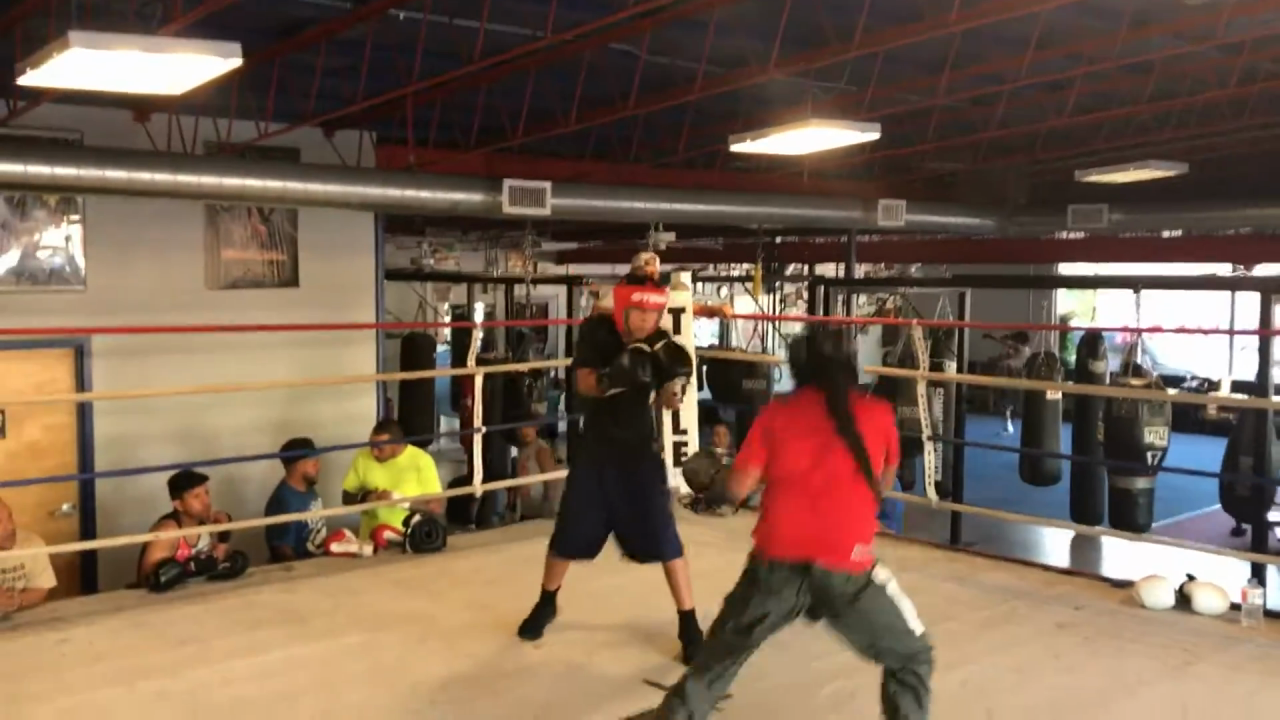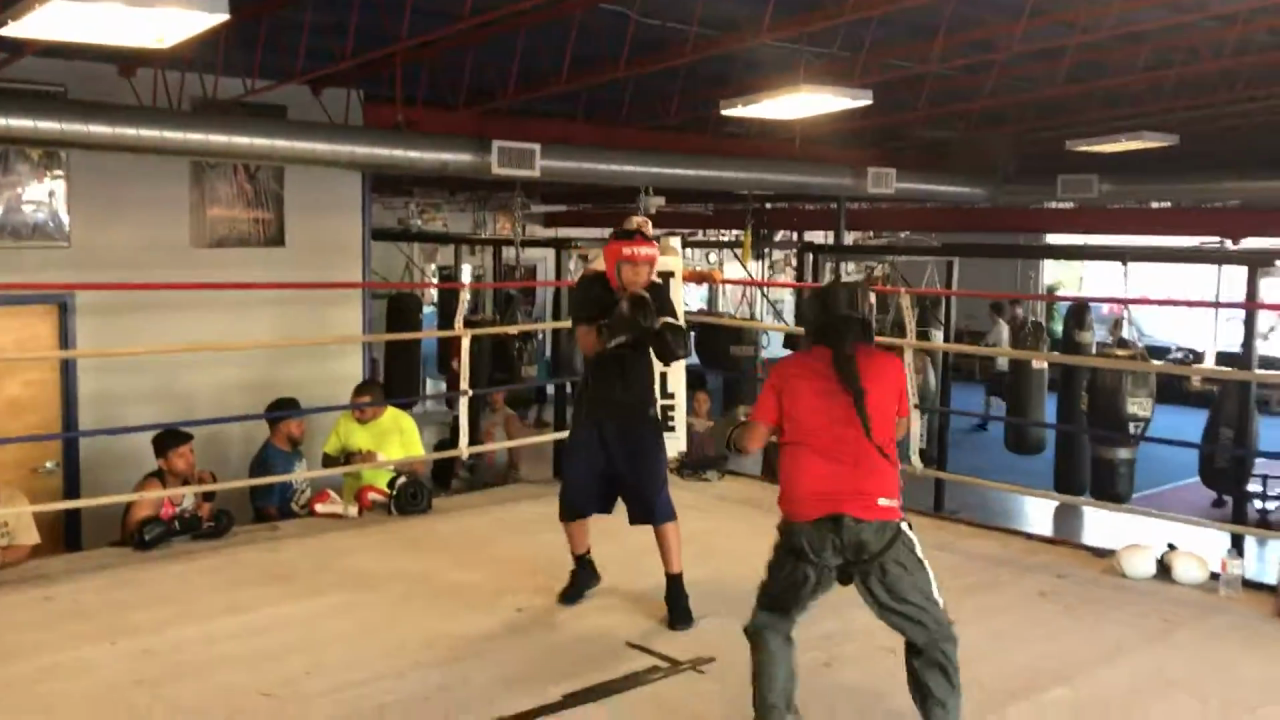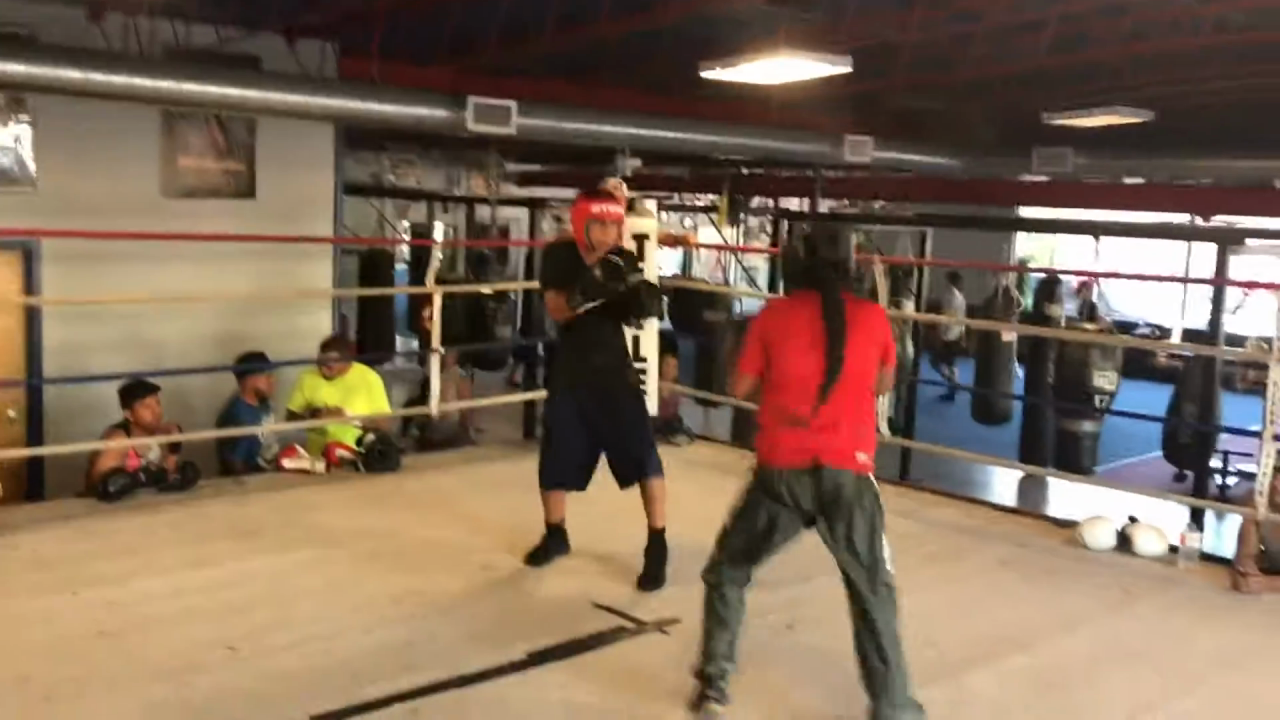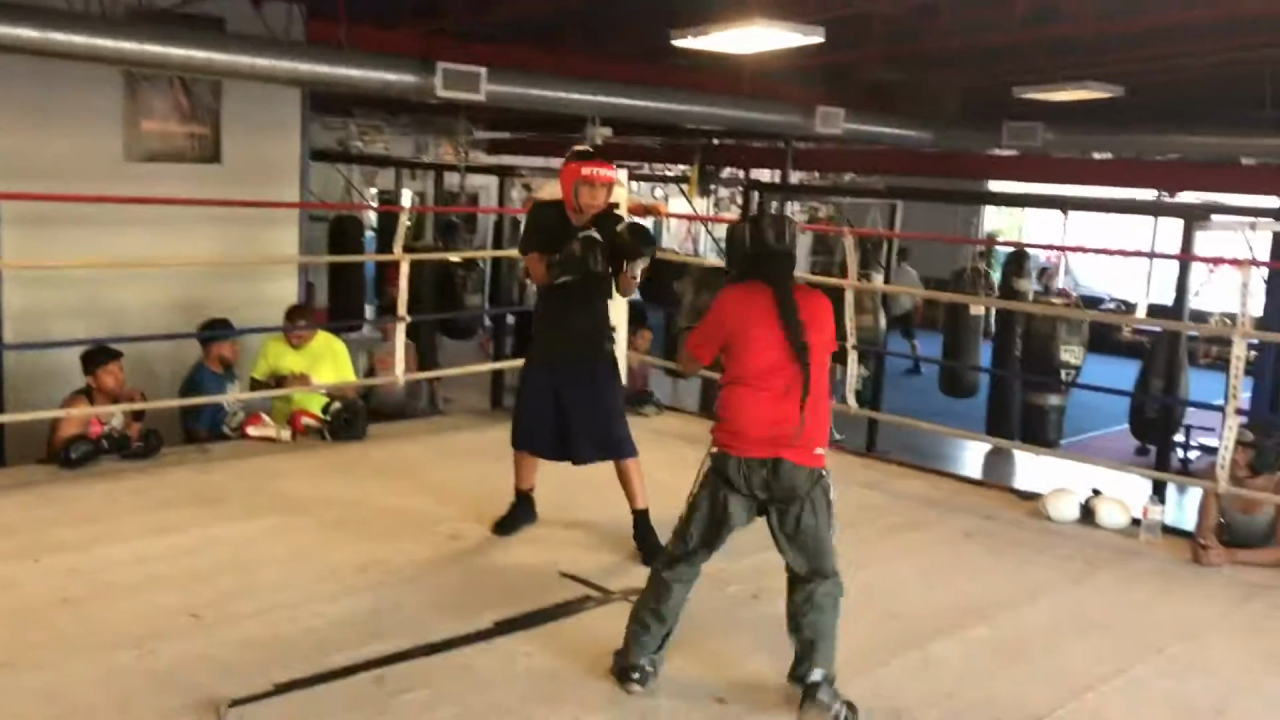
dt=0.2s
person 1, frame 1
left shoulder: (776, 412)
right shoulder: (878, 413)
left elbow: (739, 487)
left hip: (777, 562)
right hip: (847, 568)
left knee: (718, 656)
right knee: (911, 656)
person 1, frame 2
left shoulder: (785, 371)
right shoulder: (888, 364)
left elbow: (751, 442)
left wrist: (736, 435)
left hip: (806, 523)
right hip: (875, 522)
left knee: (771, 622)
right knee: (932, 636)
person 1, frame 3
left shoulder: (774, 314)
right shoulder: (872, 317)
left elbow: (741, 387)
left hip: (783, 471)
right hip: (847, 472)
left knee: (727, 570)
right knee: (872, 589)
person 1, frame 4
left shoulder: (730, 302)
right shoulder: (820, 305)
left elbow: (690, 364)
left wrist: (707, 331)
left hip: (737, 459)
right hip: (802, 464)
left knee: (682, 560)
right knee: (816, 575)
left ankle: (637, 662)
person 2, frame 1
left shoulder: (659, 341)
right shoulder: (595, 330)
left elbow: (673, 400)
right elbow: (584, 386)
left wrist: (675, 375)
right wrist: (616, 375)
left hip: (640, 451)
right hip: (595, 449)
left knee: (664, 540)
right knee: (569, 535)
left ankle: (689, 624)
right ankle: (545, 603)
person 2, frame 2
left shoulder: (656, 297)
right shoulder: (589, 289)
left elbow: (667, 353)
right elbow: (587, 344)
left wrist: (673, 344)
right wrist: (617, 325)
left hip: (638, 410)
right hip: (594, 408)
left knee: (656, 502)
right knee: (575, 496)
left ankle: (676, 590)
right ankle: (584, 567)
person 2, frame 3
left shoulder: (623, 259)
right shoulder: (558, 255)
left elbow: (630, 318)
right elbow: (556, 308)
left wrist: (640, 301)
right wrist: (591, 290)
left hip: (615, 372)
right hip: (570, 375)
left knee: (643, 458)
right knee: (555, 463)
left ankle: (656, 549)
right ankle: (555, 535)
person 2, frame 4
left shoulder: (612, 225)
right shoulder: (543, 216)
left elbow: (625, 289)
right elbow: (536, 271)
left wrist: (634, 260)
right wrist: (567, 262)
left hip: (593, 345)
right hip: (548, 342)
left knee: (616, 436)
right knee: (529, 428)
left ankle: (643, 526)
right ankle: (524, 503)
